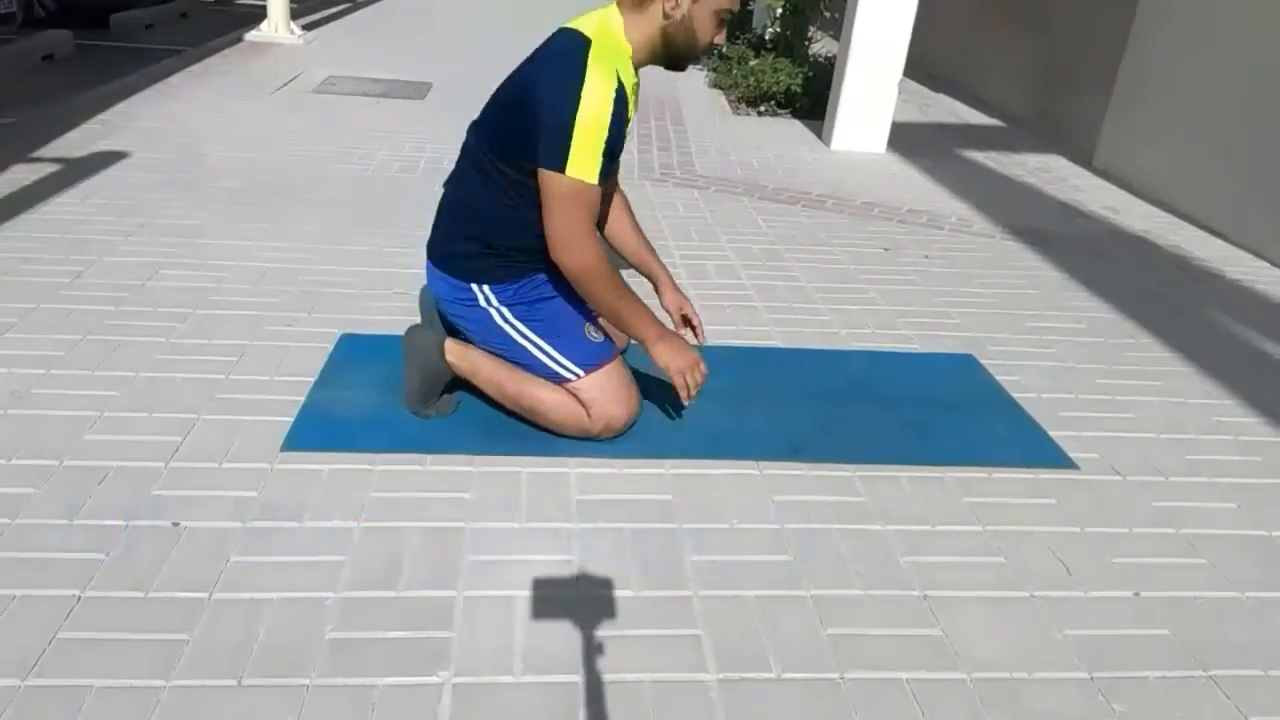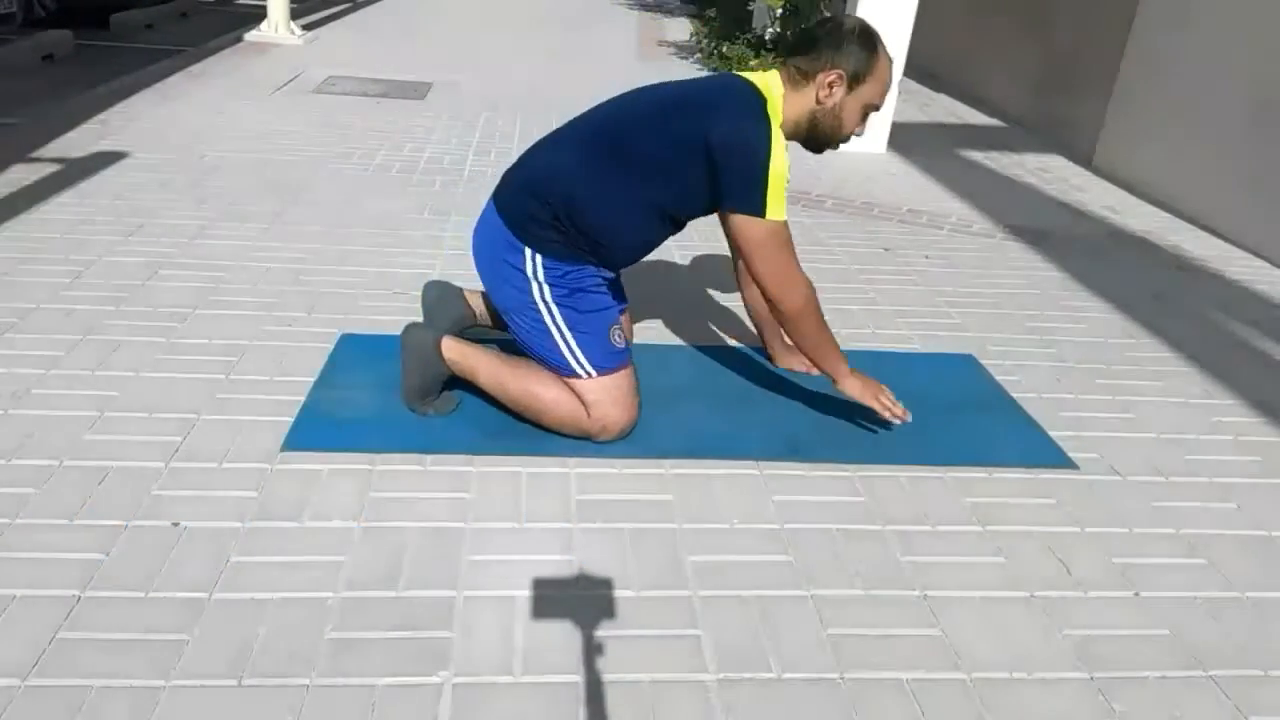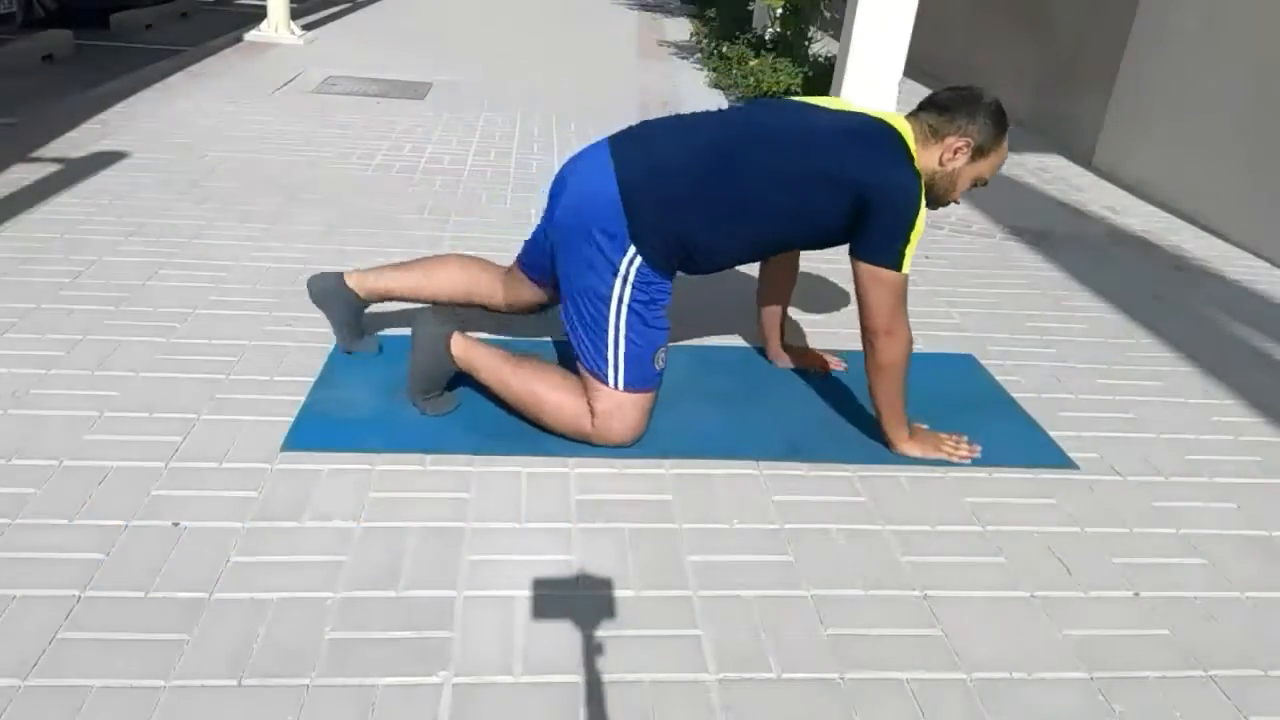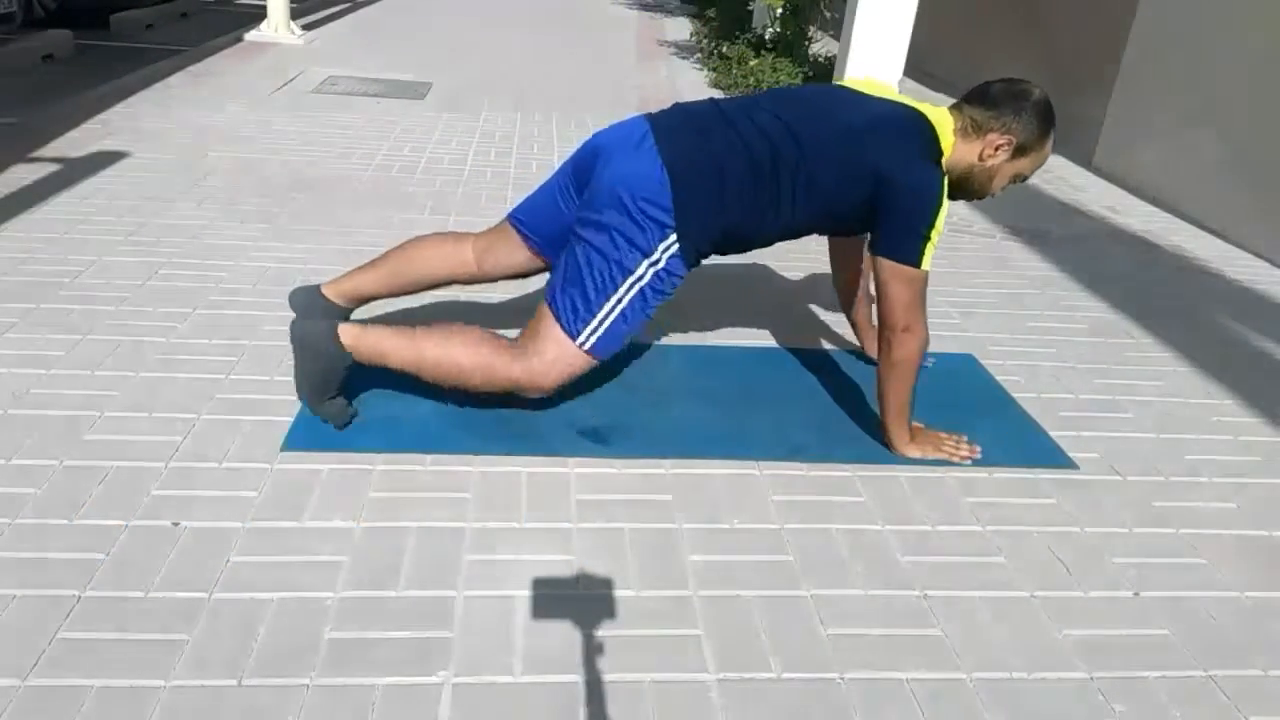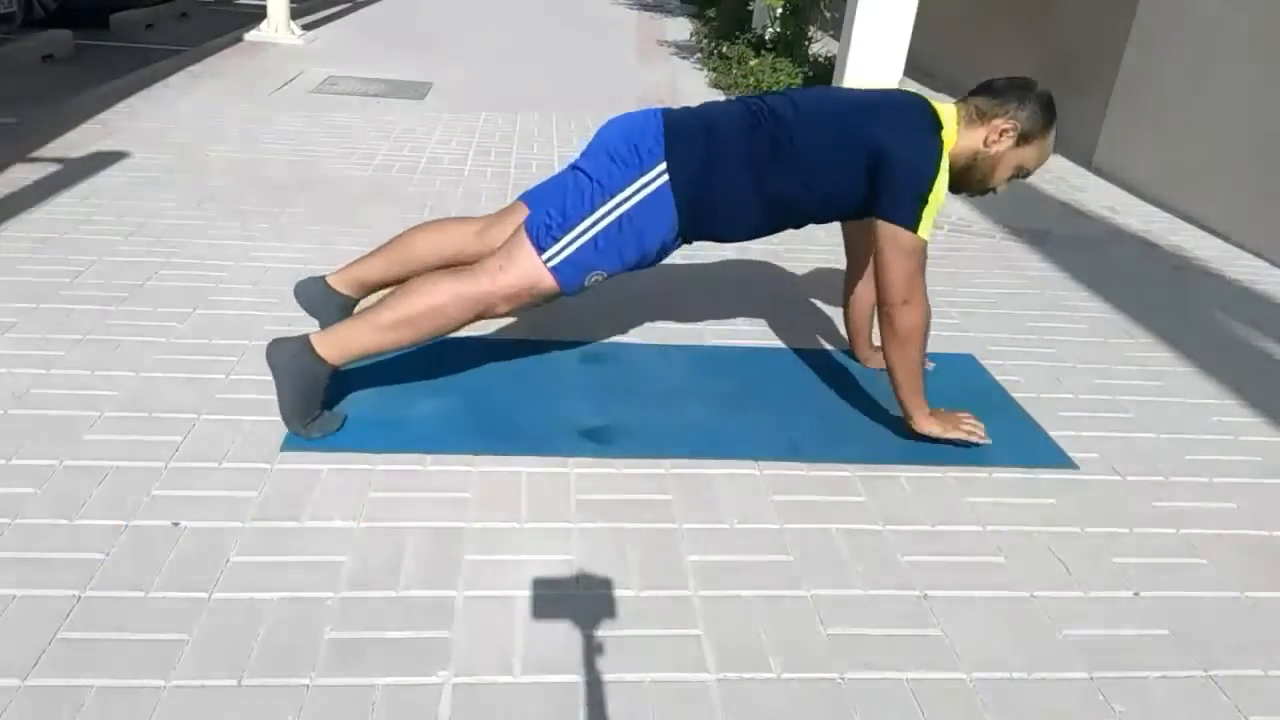
dt=0.4s
person 1, frame 1
left shoulder: (613, 60)
right shoulder: (585, 78)
left elbow: (606, 200)
right elbow: (572, 246)
left wrist: (666, 285)
right wrist: (657, 339)
left hip: (525, 254)
right hip: (485, 275)
left knee: (610, 336)
right knee: (612, 409)
left ankle: (457, 318)
right ankle: (448, 353)
person 1, frame 2
left shoulder: (744, 106)
right shoulder: (749, 131)
left elbow: (748, 247)
right elbow: (782, 285)
left wrist: (774, 338)
right wrist: (843, 376)
left hip: (538, 228)
right hip: (530, 243)
left knee: (614, 337)
right knee: (608, 416)
left ankle: (465, 306)
right ankle: (448, 349)
person 1, frame 3
left shoulder: (853, 133)
right shoulder: (895, 184)
left elbow: (780, 234)
right elbow: (885, 331)
left wrist: (775, 348)
right wrist: (899, 433)
left hip: (605, 168)
right hip: (623, 227)
left knee: (515, 290)
right knee: (614, 421)
left ankle: (346, 288)
right ankle: (454, 350)
person 1, frame 4
left shoulder: (894, 124)
right shoulder: (917, 176)
left elbow: (850, 235)
right elbow: (905, 324)
left wrist: (863, 340)
right wrist: (900, 433)
left hip: (633, 151)
right hip: (650, 204)
left knee: (489, 252)
right knee: (536, 367)
left ankle: (329, 297)
right ankle: (340, 342)
person 1, frame 5
left shoulder: (895, 130)
right shoulder: (920, 150)
left elbow: (863, 254)
right elbow: (904, 298)
left wrist: (861, 349)
right wrist: (917, 411)
left hip: (661, 161)
right hip: (656, 170)
left knee: (489, 235)
right knee: (500, 280)
left ankle: (335, 286)
right ankle: (313, 355)
